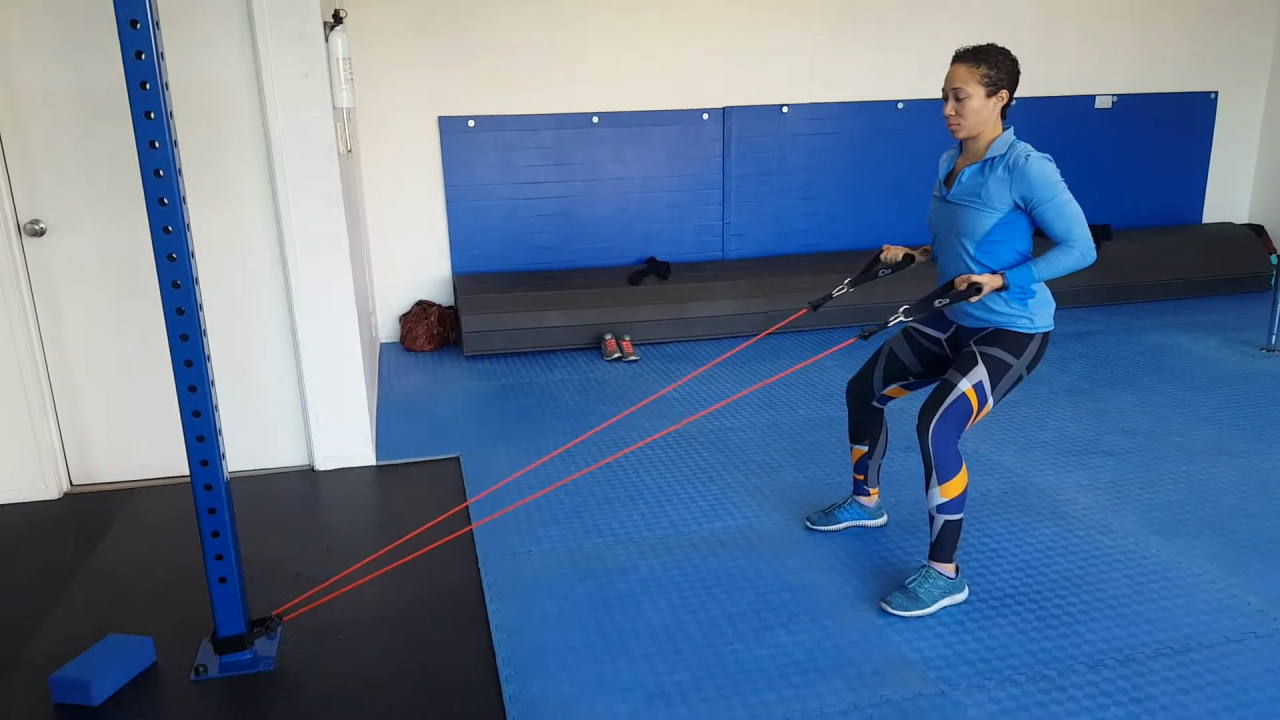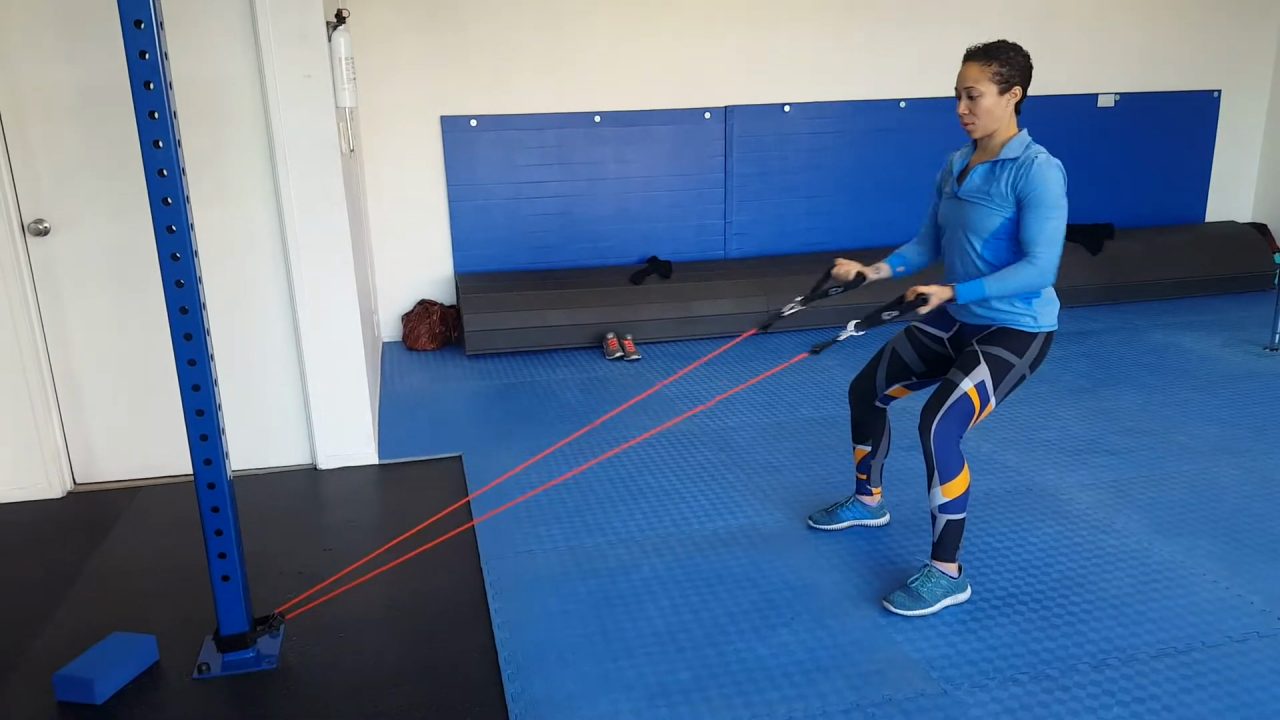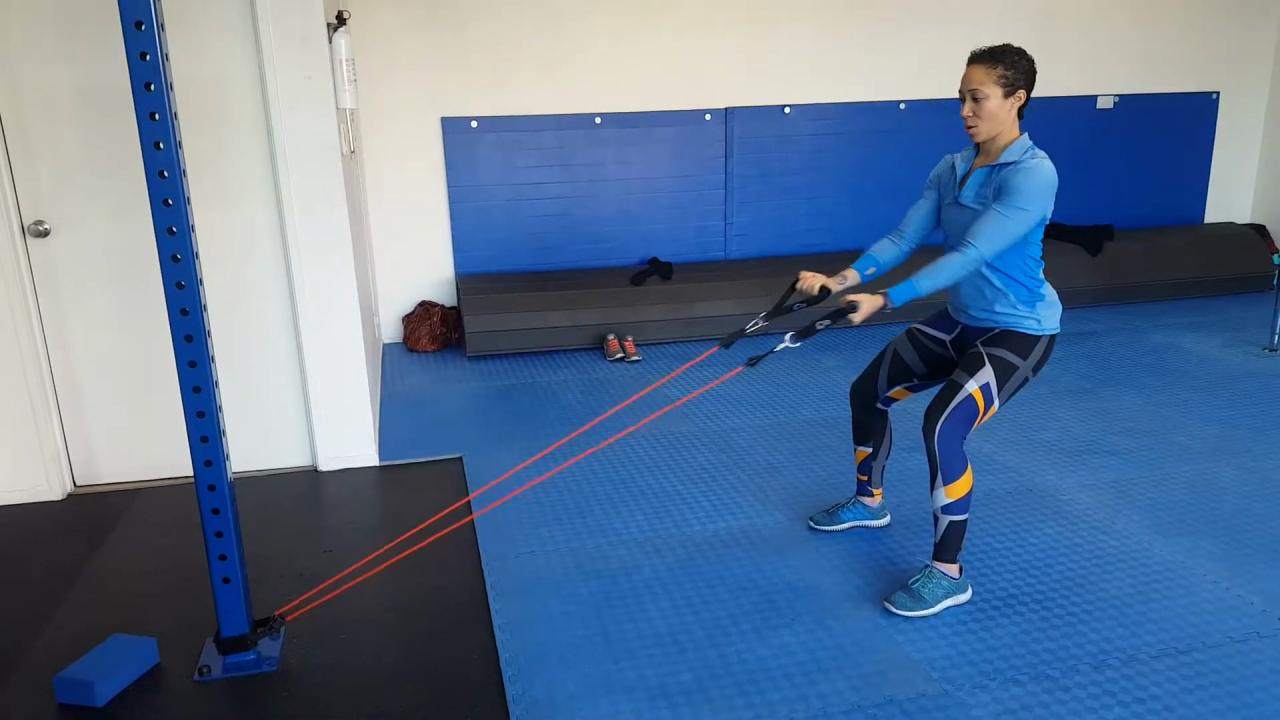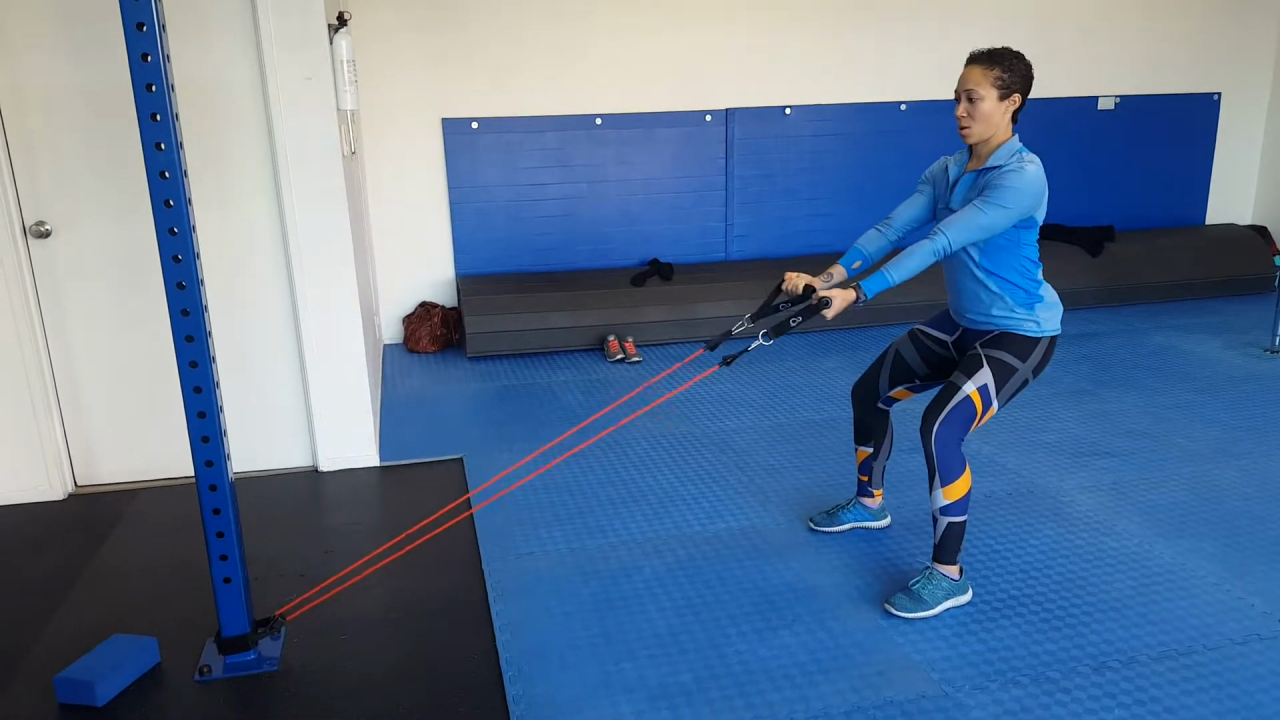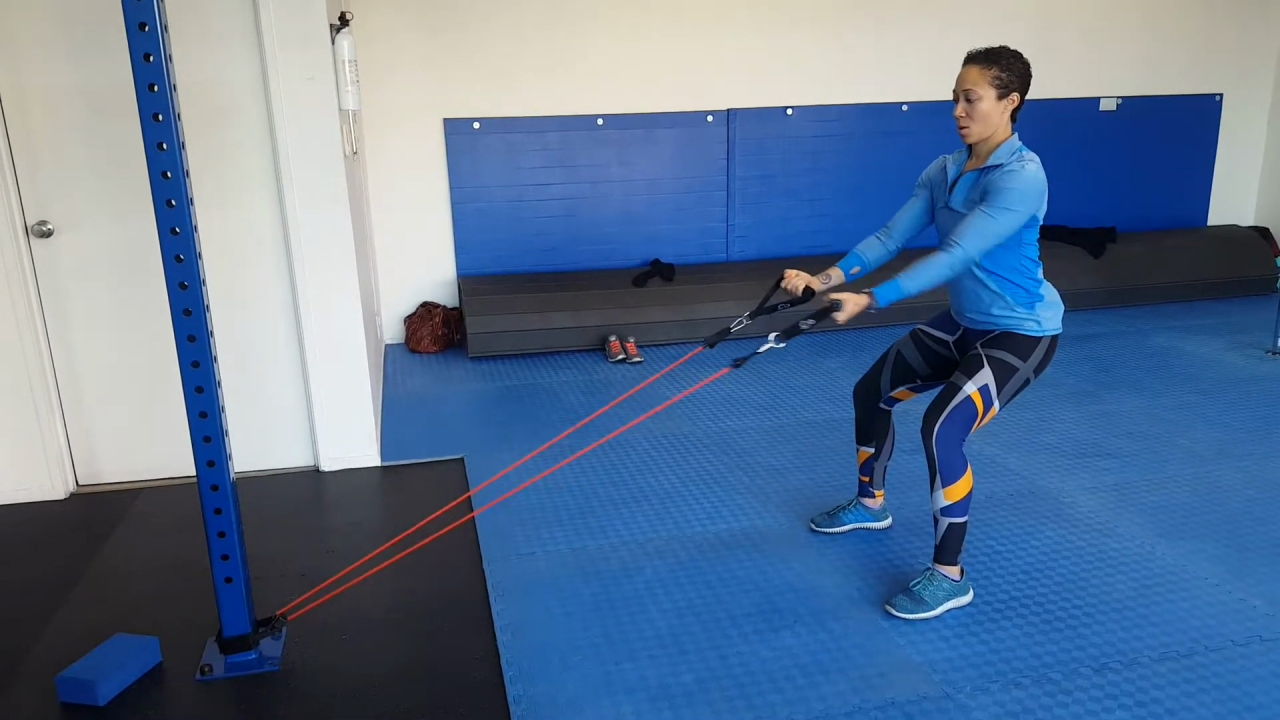
dt=0.3s
person 1, frame 1
left shoulder: (1027, 168)
right shoulder: (949, 164)
left elbow: (1080, 248)
left wrist: (1000, 280)
right wrist: (917, 254)
left hip: (1012, 329)
right hip: (954, 319)
left knee: (936, 425)
right knee: (863, 390)
left ankle: (945, 573)
right ankle: (866, 501)
person 1, frame 2
left shoulder: (1038, 170)
right shoulder: (953, 167)
left elbow: (1039, 269)
right elbow: (926, 244)
left wrist: (950, 292)
right wrist: (874, 270)
left hip: (1016, 328)
right hip: (959, 319)
left knee: (938, 424)
right knee: (865, 390)
left ankle: (947, 573)
right ankle: (868, 501)
person 1, frame 3
left shoulder: (1033, 174)
right shoulder: (951, 169)
left elbow: (971, 257)
right elbow: (904, 237)
left wrist: (885, 299)
right wrist: (841, 280)
left hip: (1018, 330)
right hip: (960, 320)
left knee: (942, 426)
right knee: (867, 392)
left ankle: (948, 573)
right ankle: (868, 501)
person 1, frame 4
left shoulder: (1021, 177)
right shoulder: (946, 170)
left elbow: (939, 243)
right elbow: (892, 229)
left wrist: (857, 293)
right wrist: (827, 277)
left hip: (1019, 332)
right hip: (962, 322)
left knee: (940, 427)
right knee: (869, 392)
left ankle: (948, 575)
right ankle: (869, 503)
person 1, frame 5
left shoulder: (1021, 177)
right shoulder: (944, 170)
left elbow: (955, 256)
right elbow: (892, 235)
left wrist: (869, 299)
right wrist: (825, 279)
left hip: (1021, 332)
right hip: (963, 322)
left knee: (941, 429)
right knee: (871, 392)
left ankle: (949, 576)
right ankle: (871, 504)
